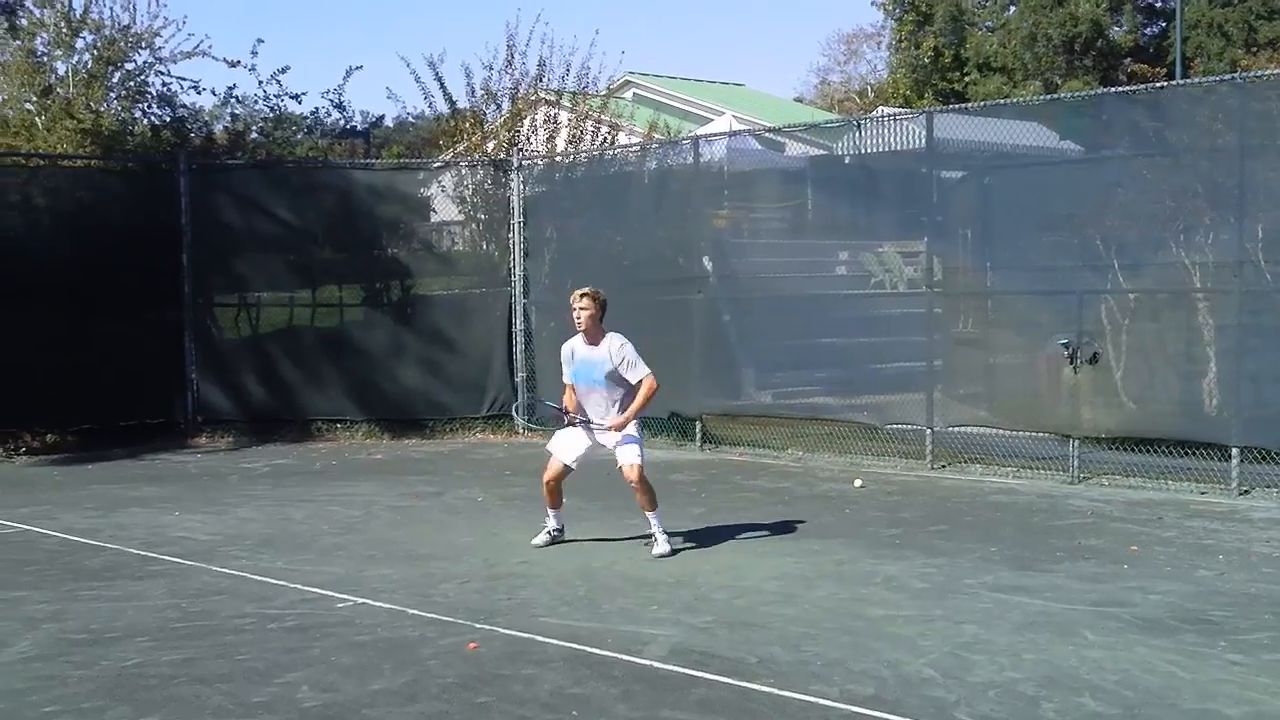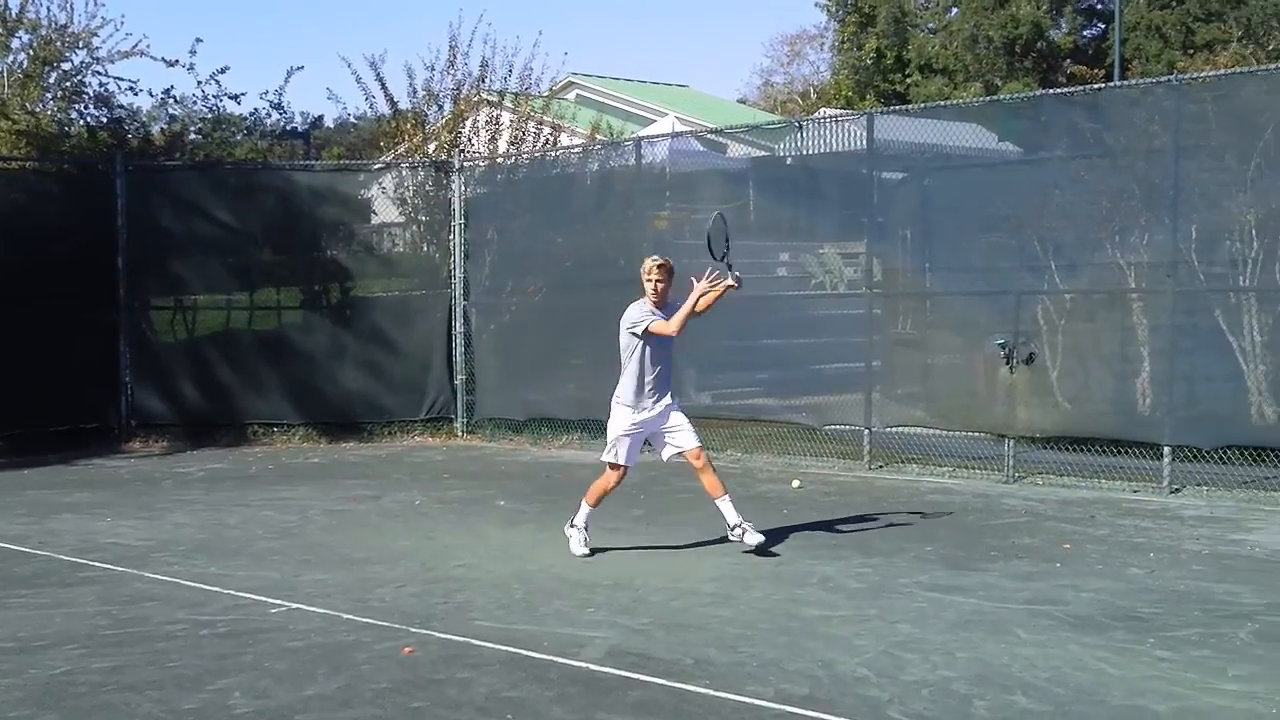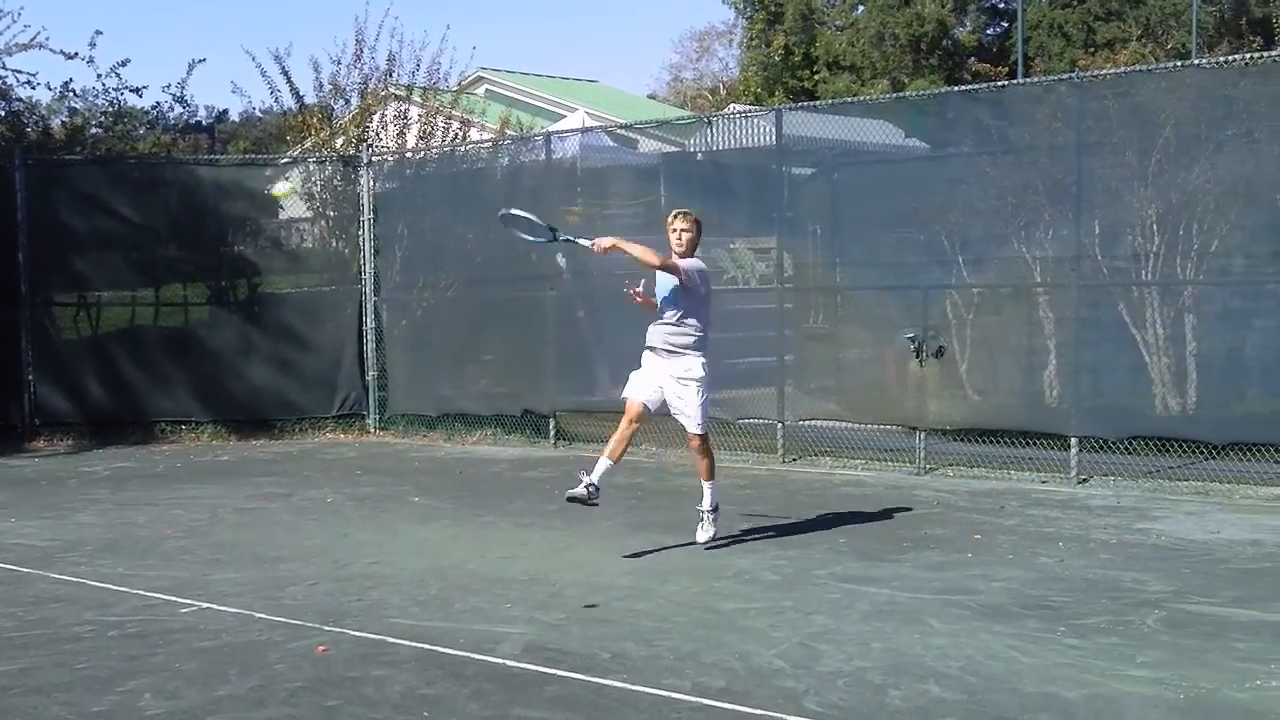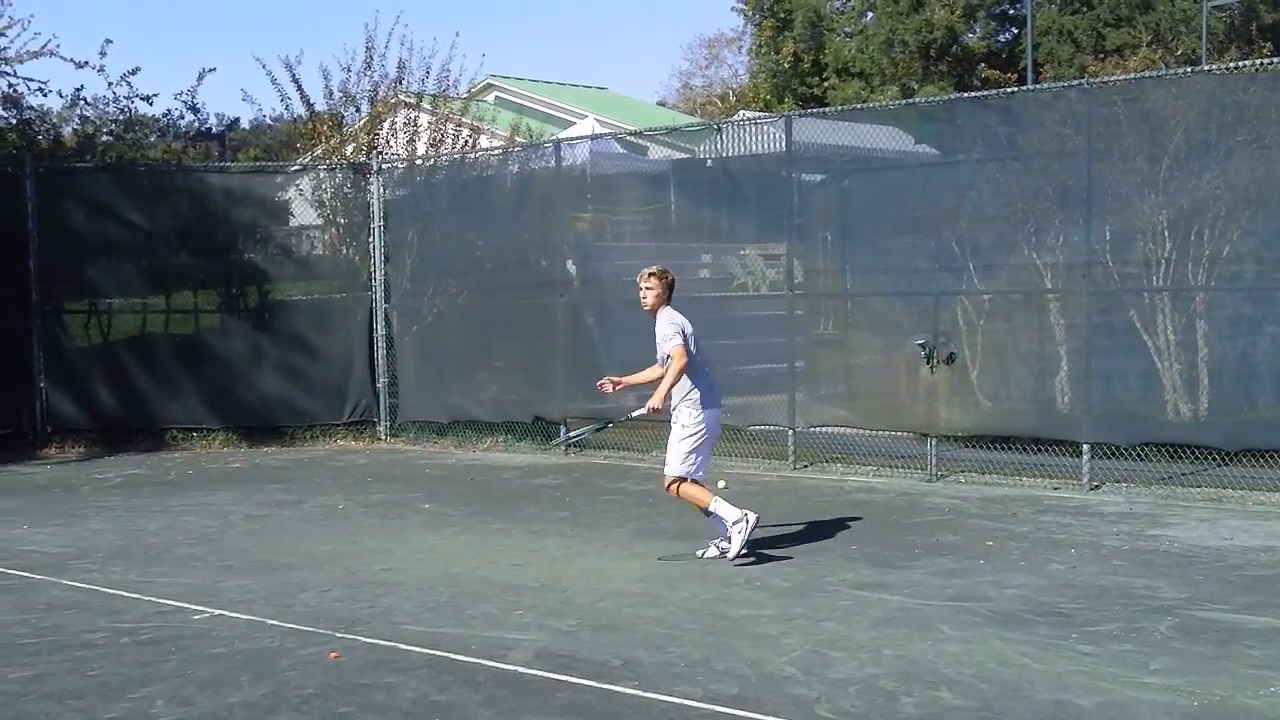
dt=0.7s
person 1, frame 1
left shoulder: (619, 348)
right shoulder: (570, 349)
left elbow: (649, 385)
right elbow: (570, 391)
left wrist: (627, 416)
right wrist: (570, 413)
left hip: (620, 426)
right hip: (585, 425)
left knee: (635, 476)
right knee: (550, 478)
left ankle: (658, 533)
right ankle: (555, 527)
person 1, frame 2
left shoulder: (669, 308)
right shoulder: (635, 313)
left elbow: (696, 308)
right elbow: (673, 330)
left wrist: (724, 287)
right wrist: (695, 294)
left hip: (664, 406)
right hip: (630, 410)
left knee: (700, 460)
right knee: (613, 477)
left ankle: (735, 524)
right ankle: (577, 526)
person 1, frame 3
left shoulder: (696, 269)
right shoulder: (662, 274)
left elbow: (659, 260)
left wrist: (617, 243)
right wrist: (645, 299)
left hip: (685, 365)
right hip: (654, 360)
left knee: (697, 440)
right knee: (631, 418)
left ankle: (708, 510)
right ankle: (591, 484)
person 1, frame 4
left shoulder: (667, 322)
right shoulder: (670, 321)
left elbow: (682, 360)
right elbow: (663, 369)
left wrist: (661, 392)
right wrist: (623, 381)
left hip: (694, 411)
right hip: (702, 409)
left knee: (675, 484)
right knee: (687, 480)
left ankle: (737, 518)
right ankle: (729, 536)
